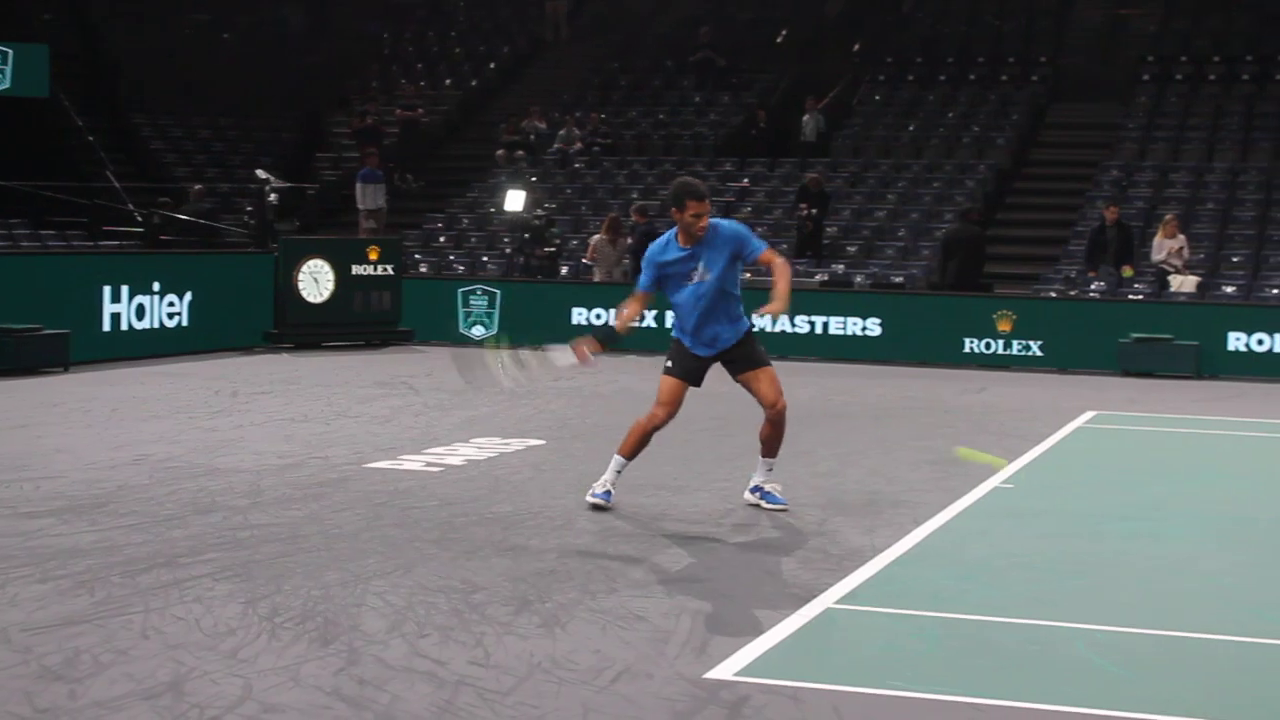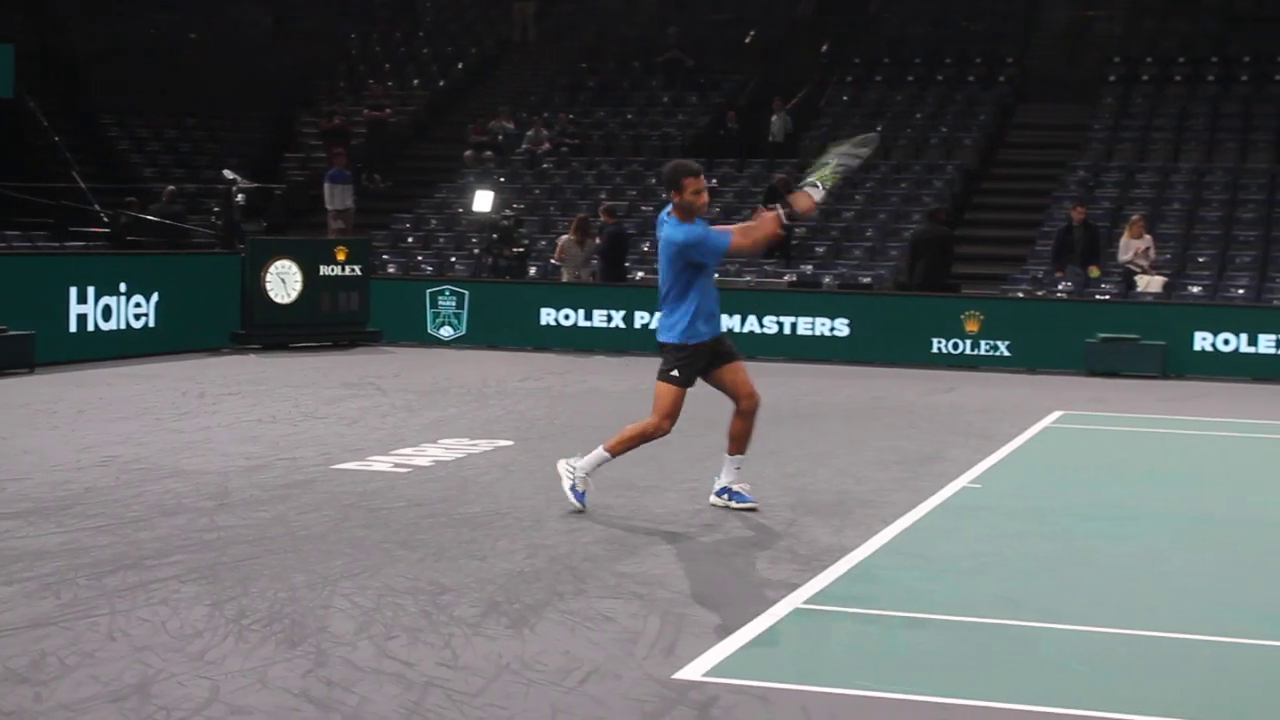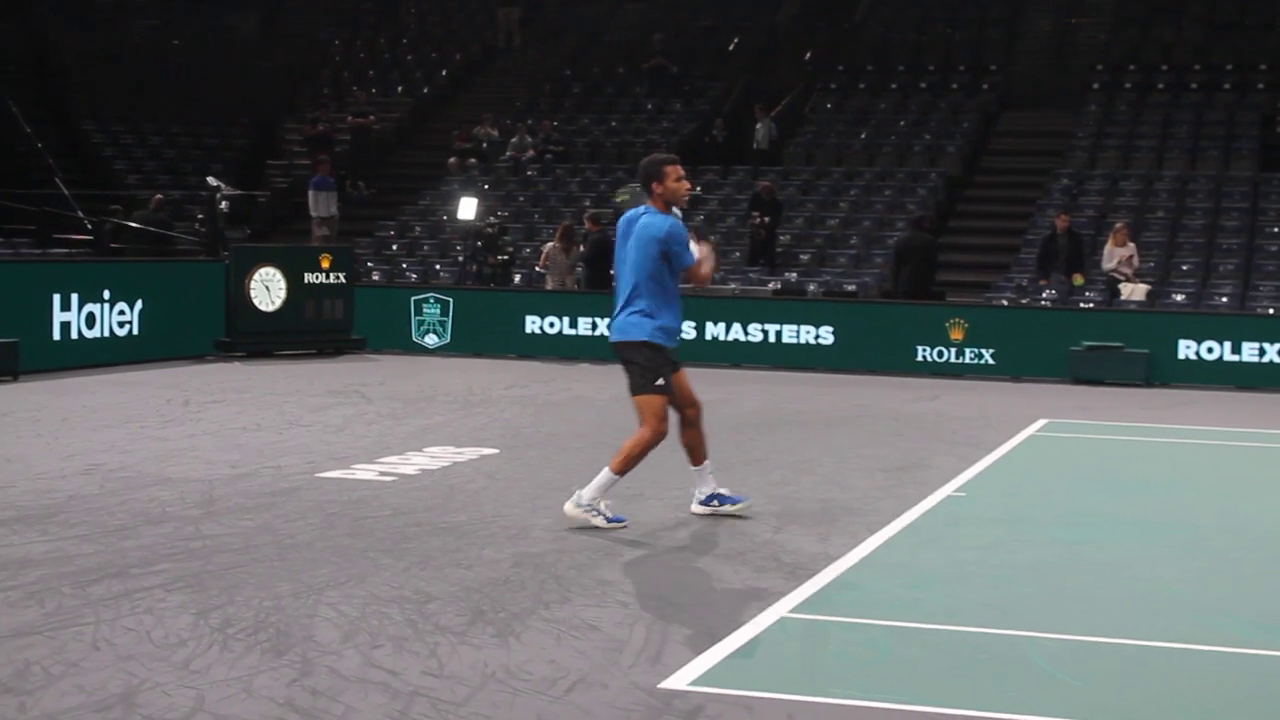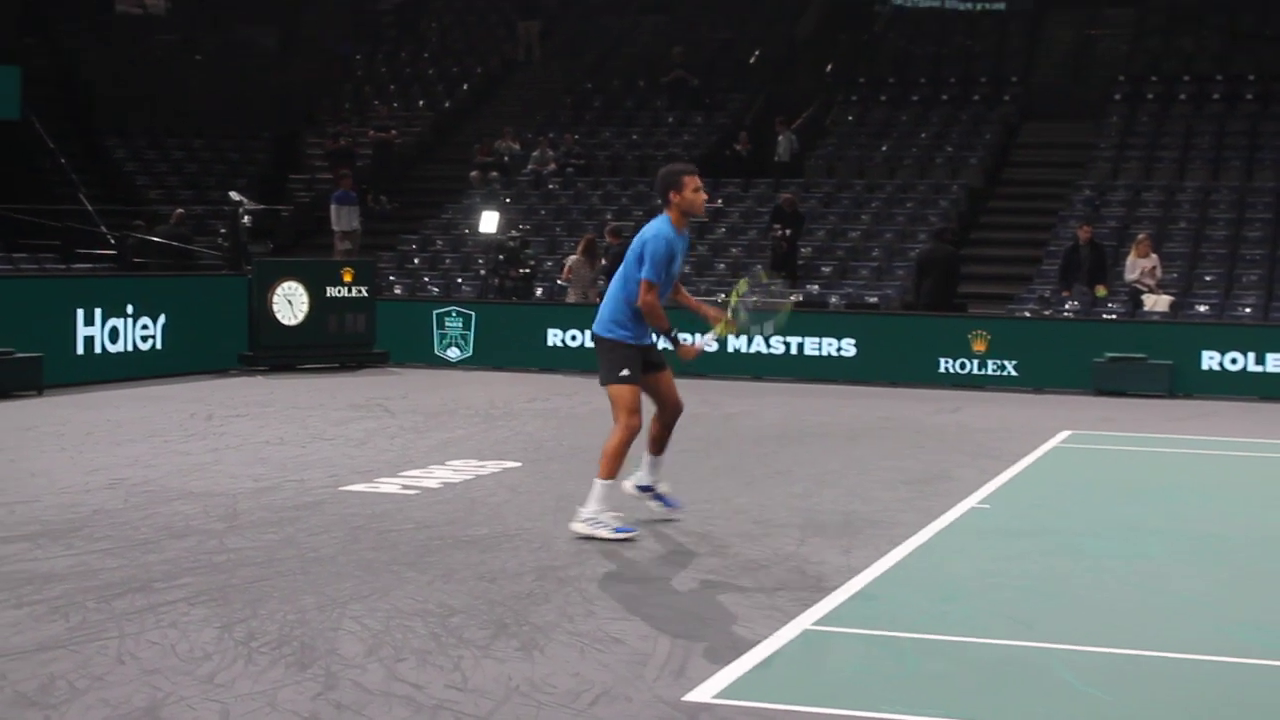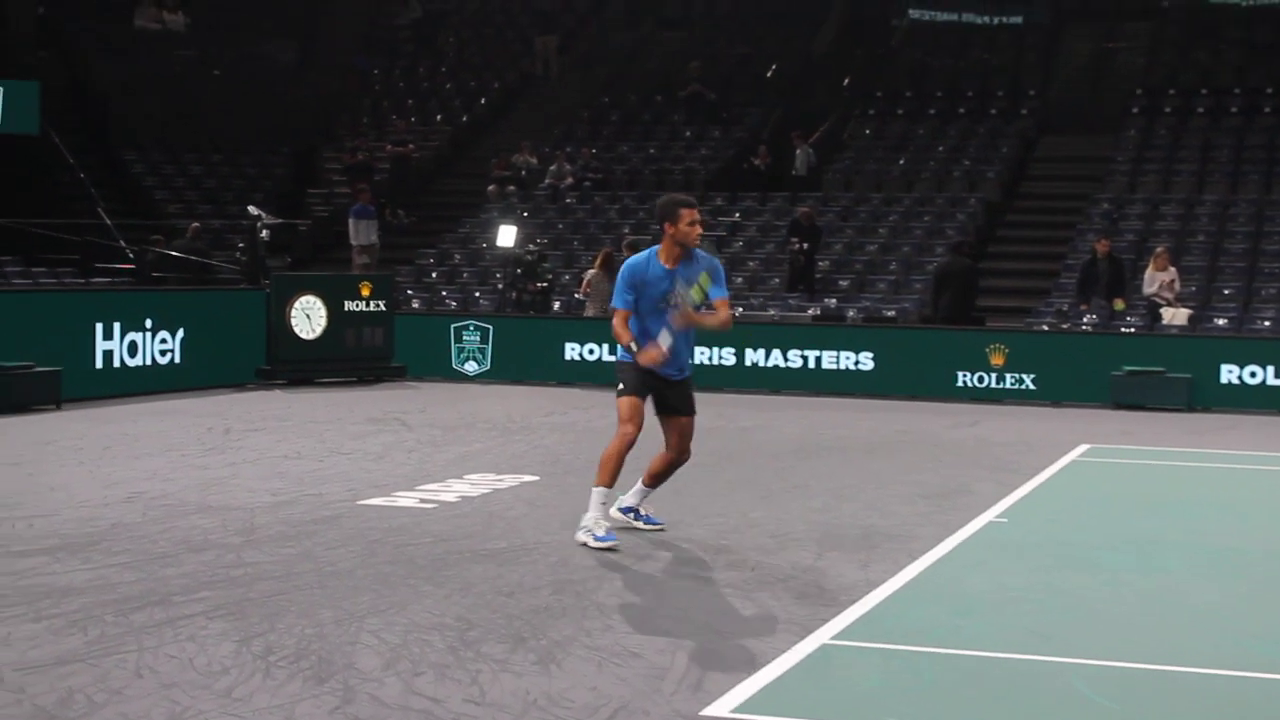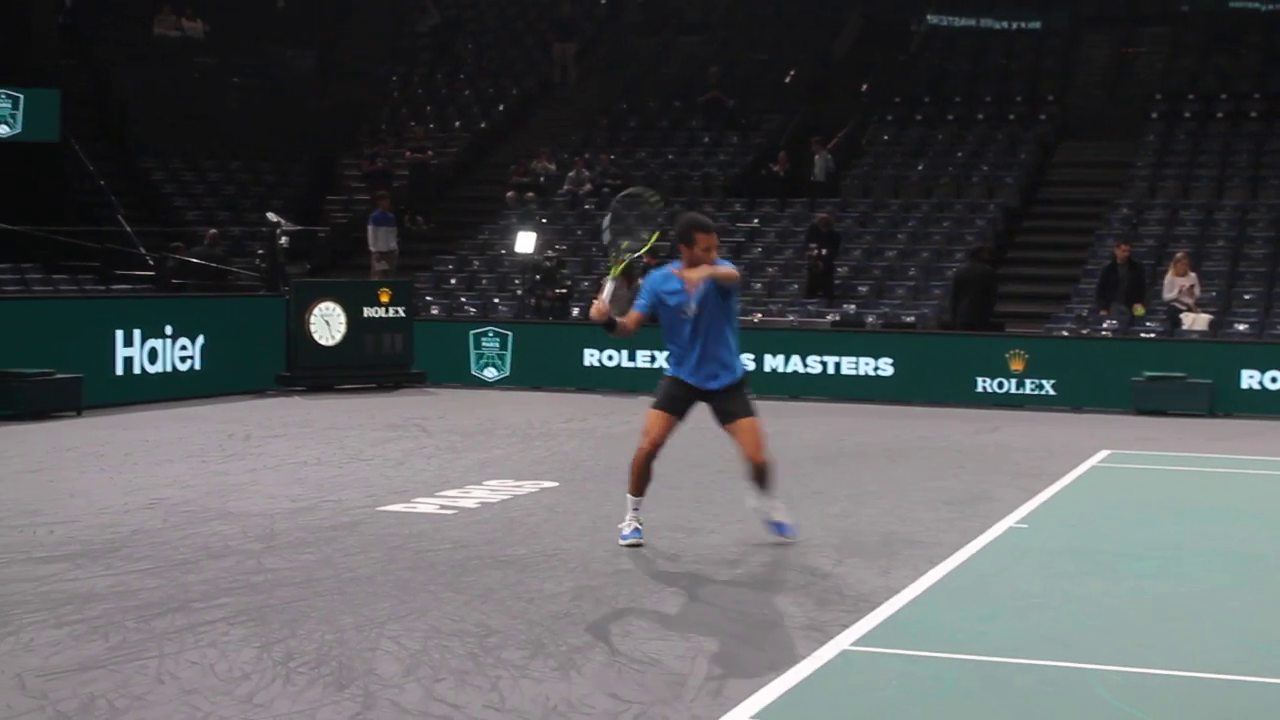
dt=0.3s
person 1, frame 1
left shoulder: (729, 232)
right shoulder: (658, 253)
left elbow: (777, 263)
right elbow: (637, 304)
left wrist: (780, 300)
right wrist: (604, 338)
left hip: (735, 335)
right hip: (690, 341)
left knee: (776, 407)
right knee: (659, 415)
left ankle: (760, 484)
right ankle: (608, 481)
person 1, frame 2
left shoulder: (675, 216)
right shoulder: (683, 235)
left elbow: (729, 238)
right elbow: (744, 245)
left wrist: (763, 220)
right wrist: (787, 213)
left hip: (707, 333)
right hip: (682, 338)
left knee: (748, 401)
right knee: (660, 422)
left ankle: (727, 486)
right ankle: (579, 469)
person 1, frame 3
left shoulder: (630, 219)
right shoulder: (668, 227)
right elbow: (699, 277)
left wrist: (690, 249)
right wrist: (706, 256)
left hip: (645, 335)
right hip: (642, 337)
left knee: (691, 410)
right knee: (654, 429)
left ankle: (707, 493)
right ankle: (588, 500)
person 1, frame 4
left shoulder: (681, 234)
right shoulder: (660, 237)
right elbow: (647, 298)
left wrist: (710, 312)
right wrist: (677, 343)
left hip: (639, 336)
right hip: (618, 334)
left knee: (671, 407)
right knee: (628, 422)
left ankle: (645, 482)
right ankle: (591, 513)
person 1, frame 5
left shoulder: (708, 266)
right shoulder: (636, 267)
left elbow: (724, 317)
right elbow: (619, 323)
left wrist: (697, 320)
right wrist: (639, 351)
left hip: (677, 370)
right hip: (636, 361)
left knee: (679, 452)
right knee: (628, 430)
left ankle: (630, 504)
right ankle: (592, 519)
person 1, frame 6
left shoulder: (719, 269)
right shoulder: (657, 282)
left elbow: (731, 275)
right elbow: (630, 325)
left wrist: (706, 273)
right wrist: (605, 316)
left hip: (725, 377)
right hip: (681, 376)
left knee: (756, 459)
right knee: (647, 448)
left ankle: (768, 505)
right ankle: (632, 518)
